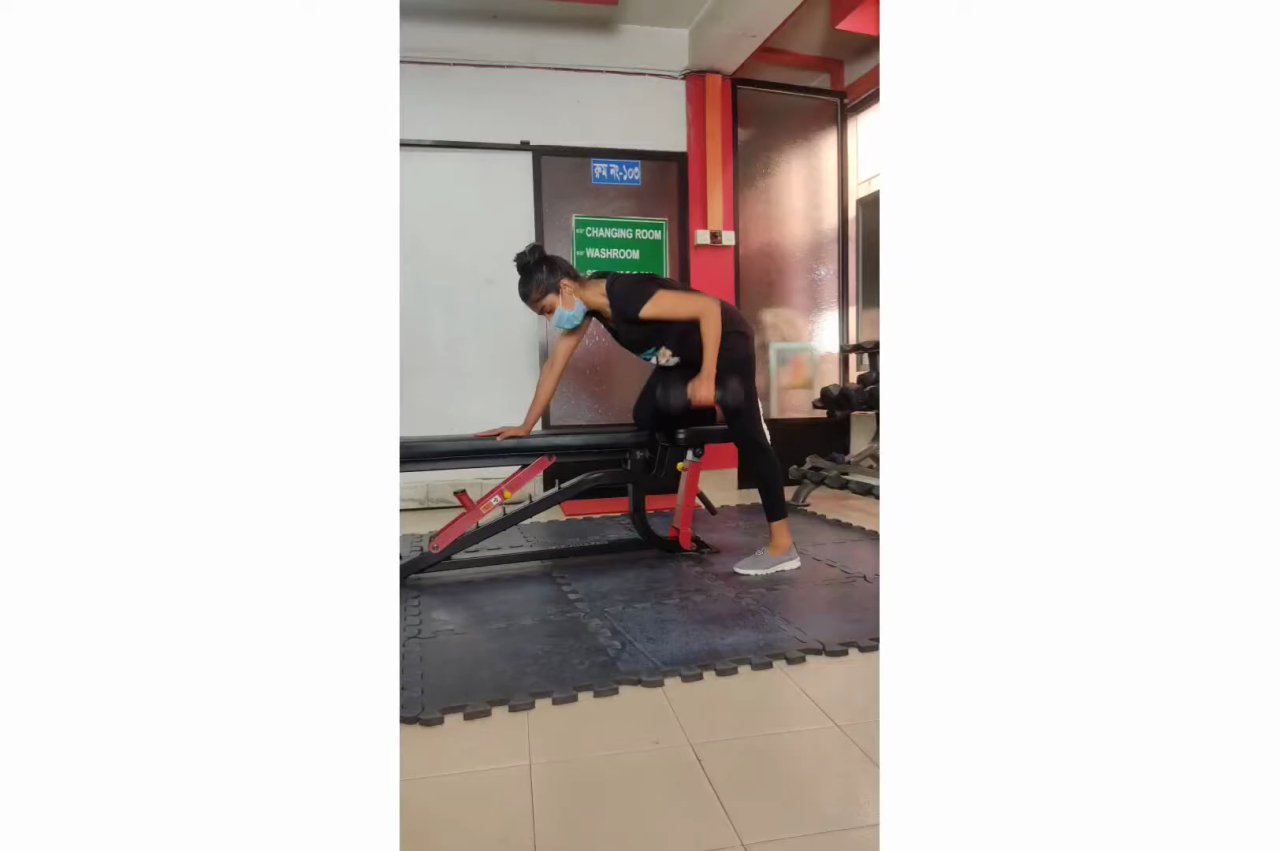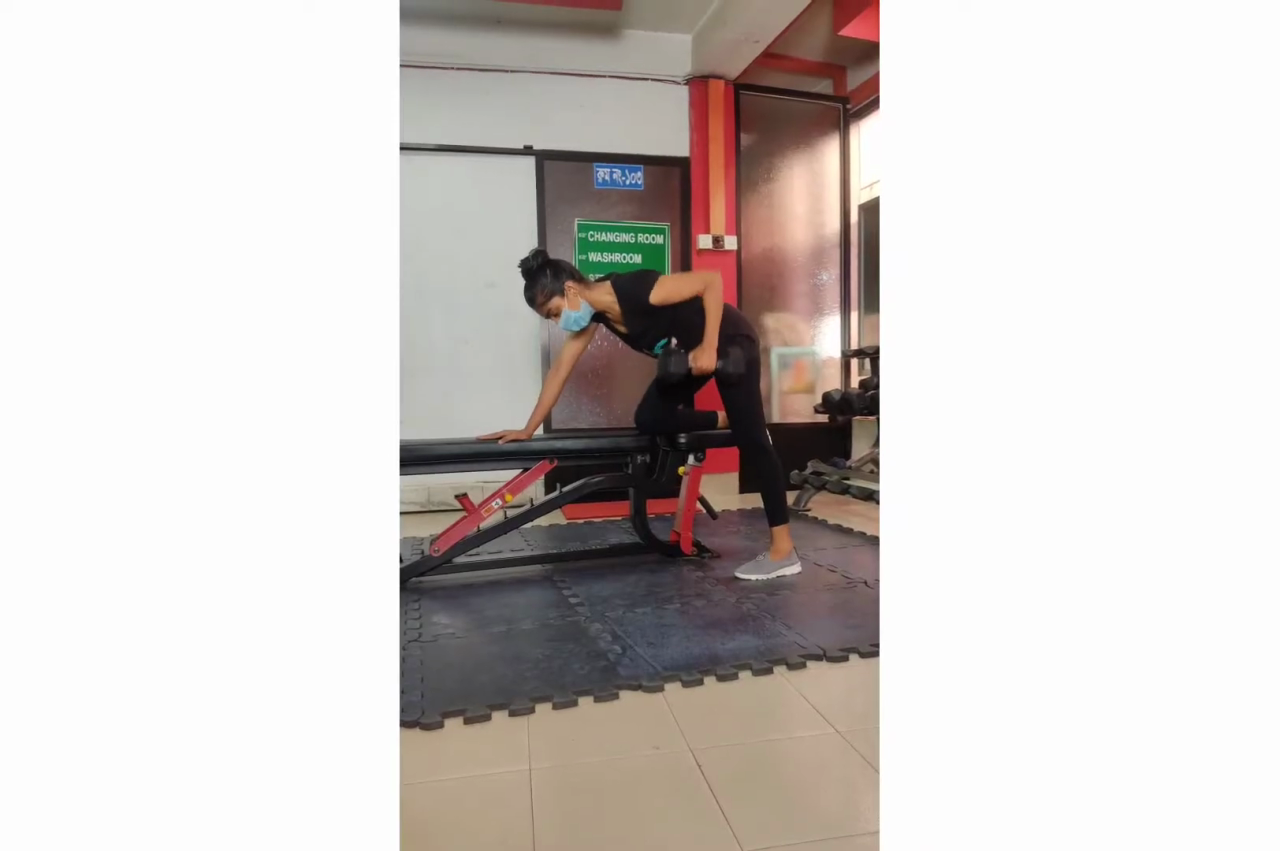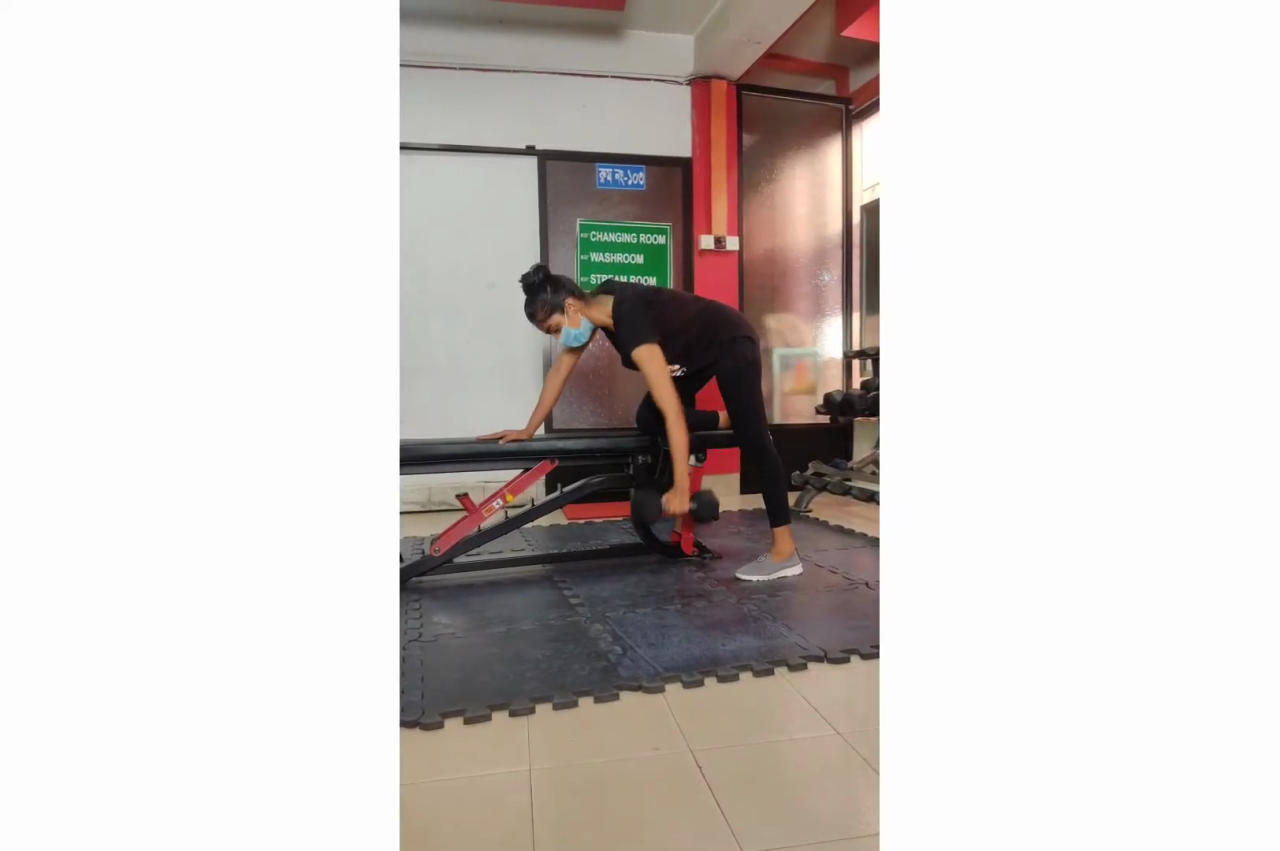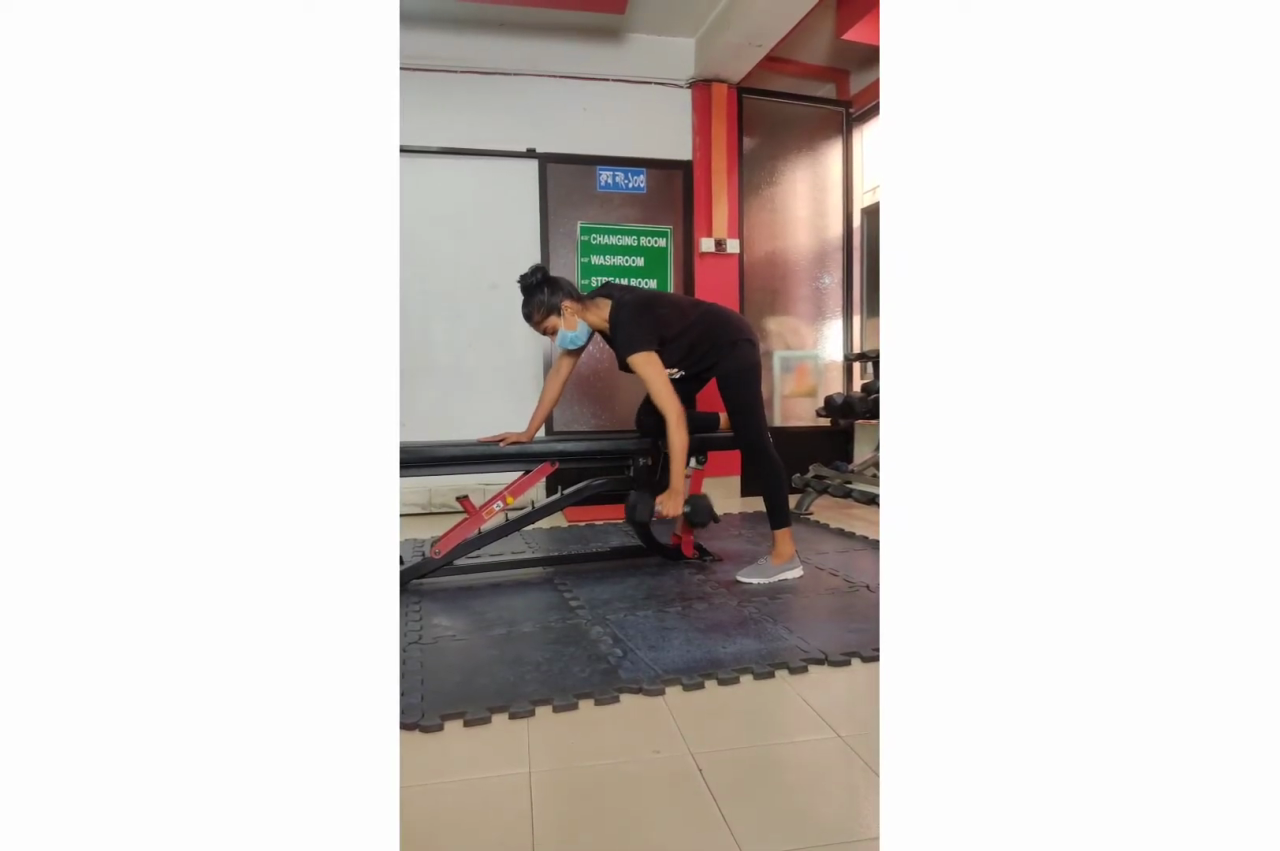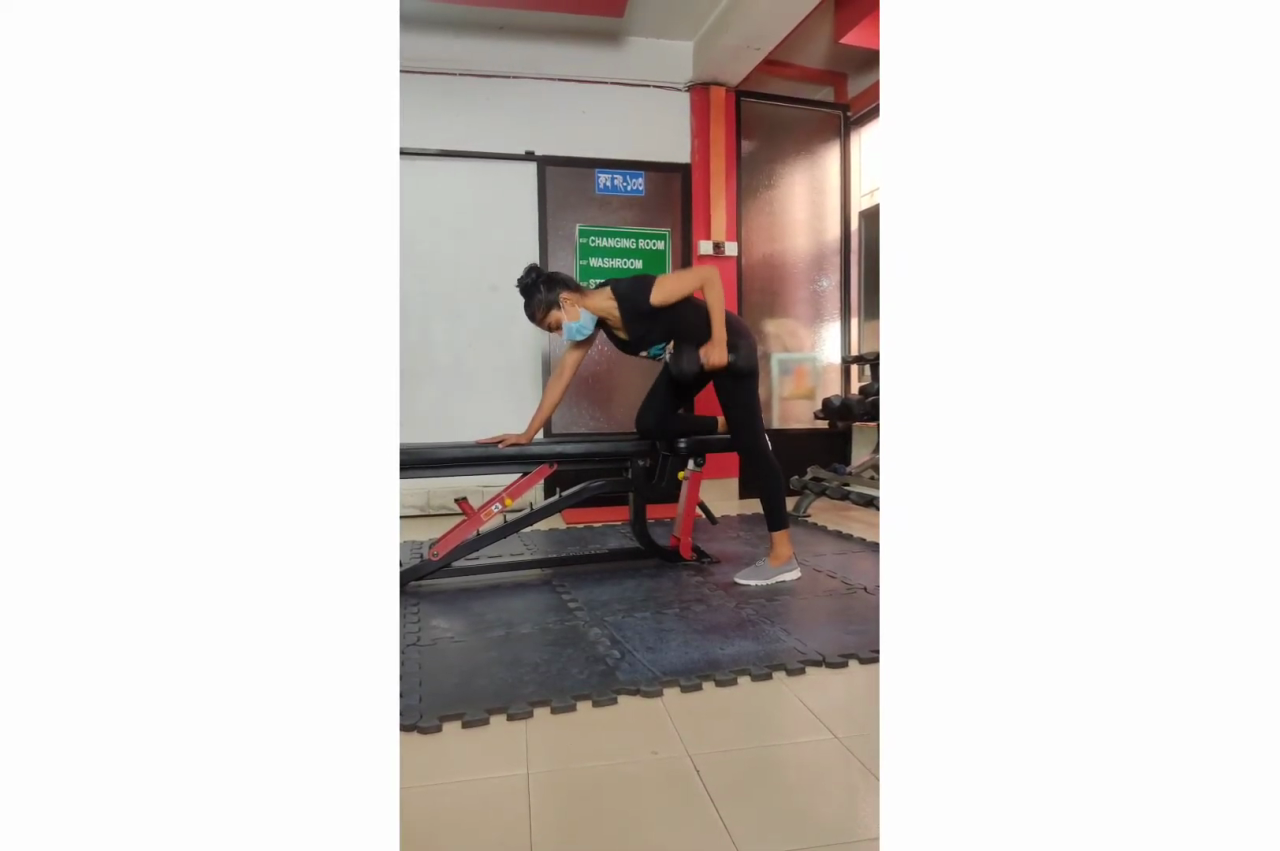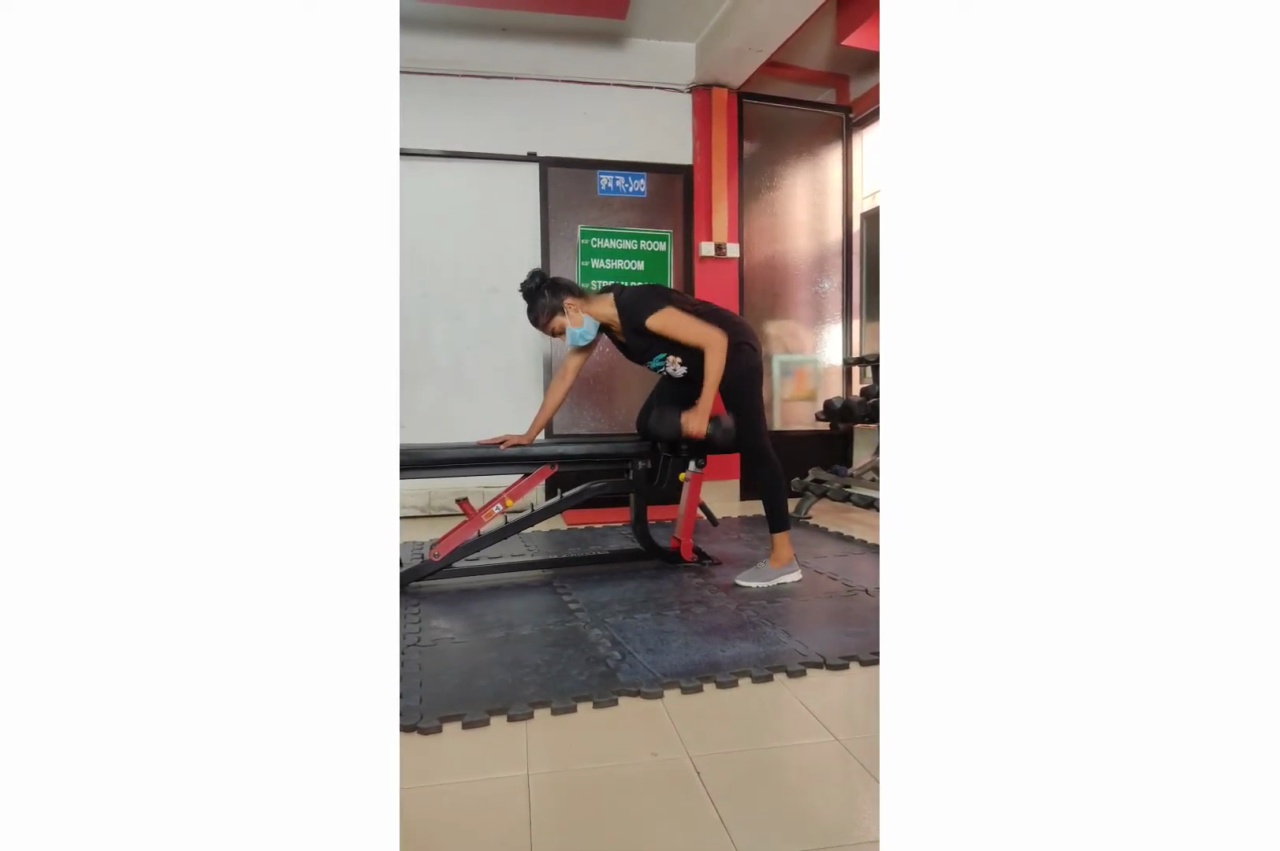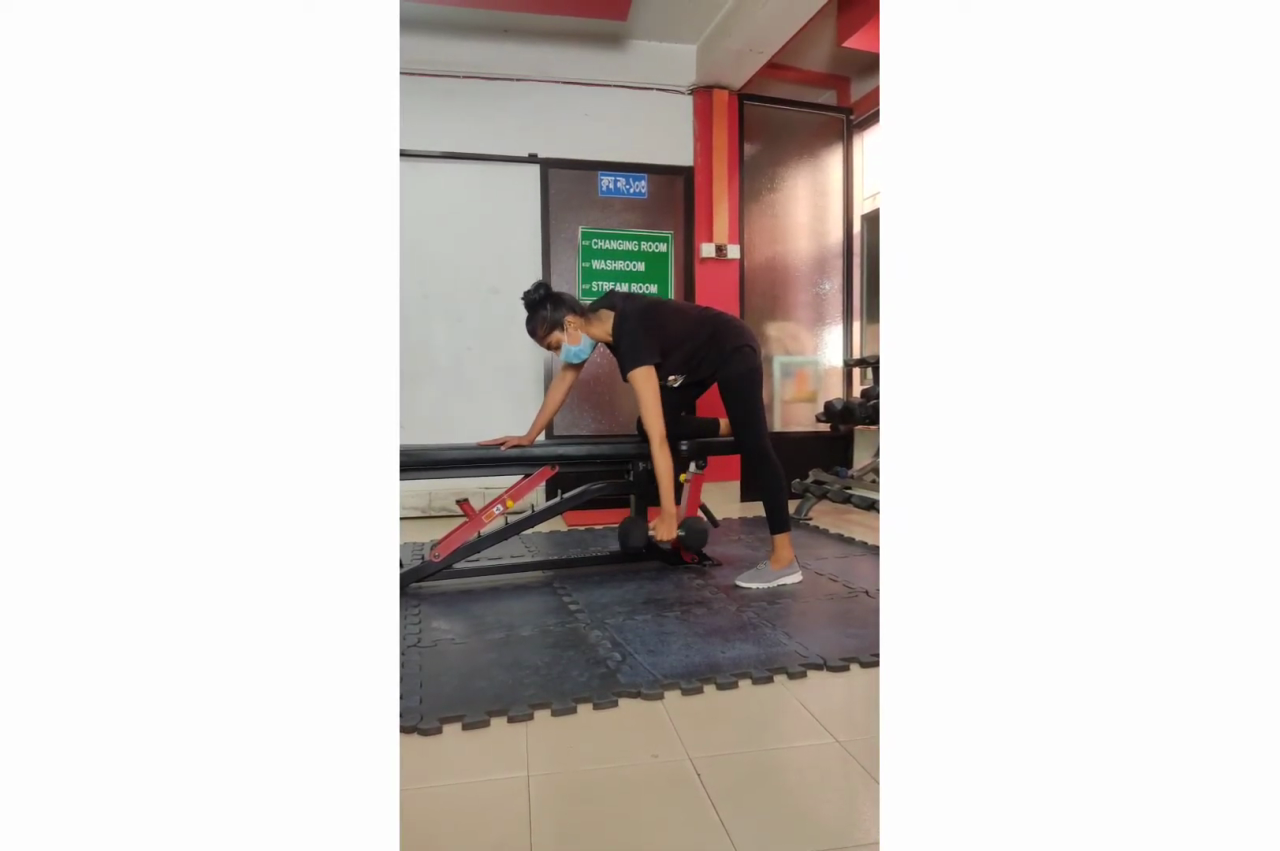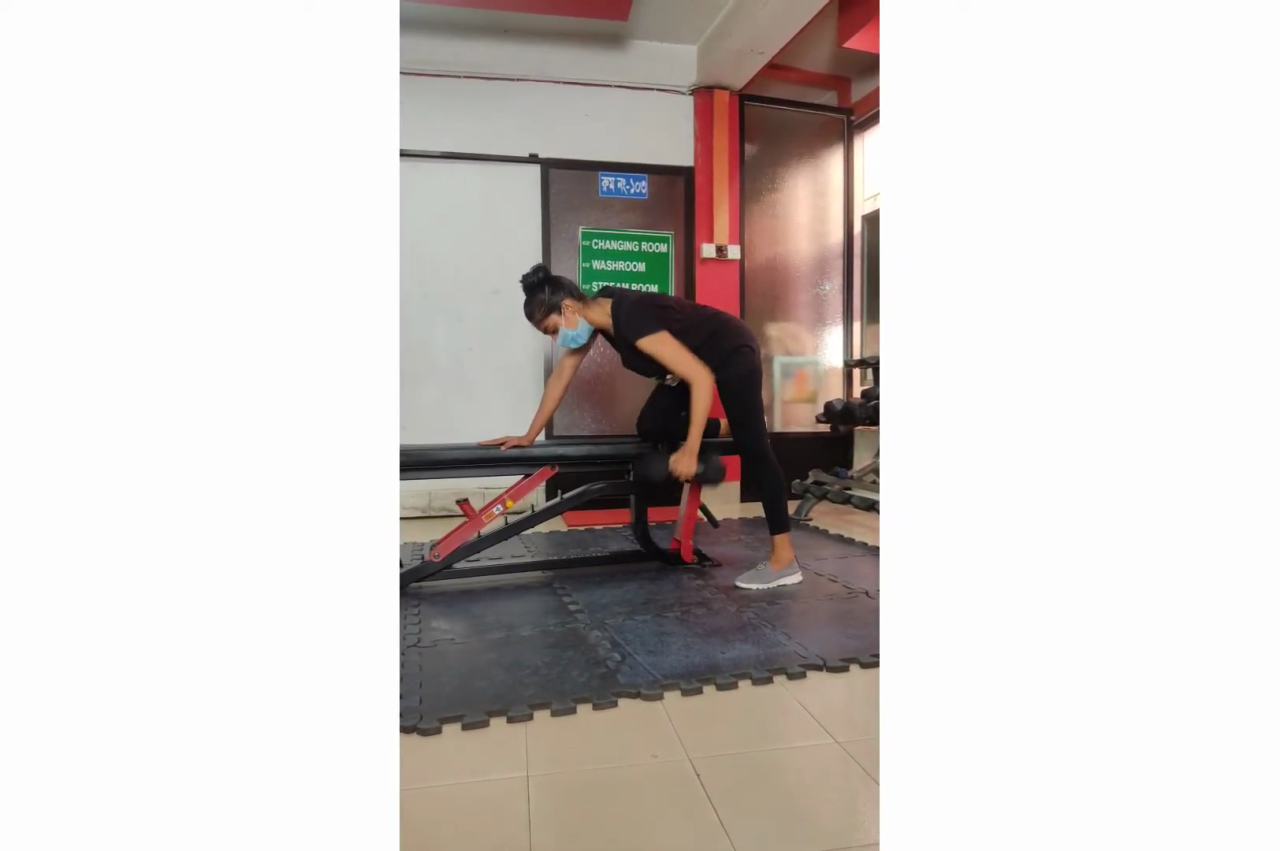
dt=0.5s
person 1, frame 1
left shoulder: (626, 297)
right shoulder: (587, 300)
left elbow: (708, 308)
right elbow: (555, 363)
left wrist: (707, 377)
right wrist: (526, 427)
left hip: (724, 336)
right hip: (685, 349)
left knee: (747, 437)
right knee: (647, 418)
left ankle: (783, 546)
right ankle: (732, 411)
person 1, frame 2
left shoulder: (635, 292)
right shoulder: (593, 305)
left elbow: (712, 280)
right elbow: (561, 367)
left wrist: (709, 347)
right wrist: (529, 429)
left hip: (729, 341)
right hip: (688, 351)
left knee: (751, 441)
right knee: (649, 420)
left ankle: (783, 551)
right ankle: (731, 419)
person 1, frame 3
left shoulder: (631, 321)
right shoulder: (595, 304)
left elbow: (672, 410)
right elbow: (561, 368)
left wrist: (681, 486)
right wrist: (529, 430)
left hip: (731, 343)
right hip: (693, 350)
left knee: (753, 442)
right knee: (647, 421)
left ankle: (785, 551)
right ankle: (732, 420)
person 1, frame 4
left shoulder: (628, 327)
right shoulder: (593, 307)
left elbow: (674, 413)
right elbow: (560, 371)
left wrist: (676, 490)
right wrist: (528, 432)
left hip: (731, 346)
right hip: (693, 352)
left knee: (753, 445)
right knee: (647, 423)
left ankle: (785, 554)
right ankle: (731, 422)
person 1, frame 5
left shoulder: (635, 296)
right shoulder: (593, 313)
left elbow: (710, 275)
right elbow: (563, 374)
left wrist: (718, 342)
right wrist: (528, 434)
left hip: (728, 348)
left knee: (750, 446)
right knee: (650, 425)
left ankle: (783, 556)
right ankle: (729, 425)
person 1, frame 6
left shoulder: (637, 307)
right shoulder: (598, 315)
left elbow: (716, 339)
right elbow: (566, 374)
left wrist: (702, 411)
right wrist: (529, 435)
left hip: (732, 348)
right hip: (692, 361)
left knee: (753, 447)
right knee: (650, 427)
left ankle: (784, 557)
right ankle: (734, 426)
person 1, frame 7
left shoulder: (632, 339)
right shoulder: (596, 316)
left elbow: (658, 438)
right elbow: (565, 378)
left wrist: (669, 513)
right wrist: (530, 436)
left hip: (733, 350)
right hip: (696, 357)
left knee: (754, 449)
right knee: (654, 423)
left ankle: (784, 559)
right ankle: (733, 427)
person 1, frame 8
left shoulder: (631, 319)
right shoulder: (595, 310)
left elbow: (702, 379)
right elbow: (562, 375)
left wrist: (691, 451)
right wrist: (529, 436)
left hip: (732, 350)
right hip: (697, 355)
left knee: (753, 450)
right knee: (651, 428)
left ankle: (784, 559)
right ankle: (734, 426)
